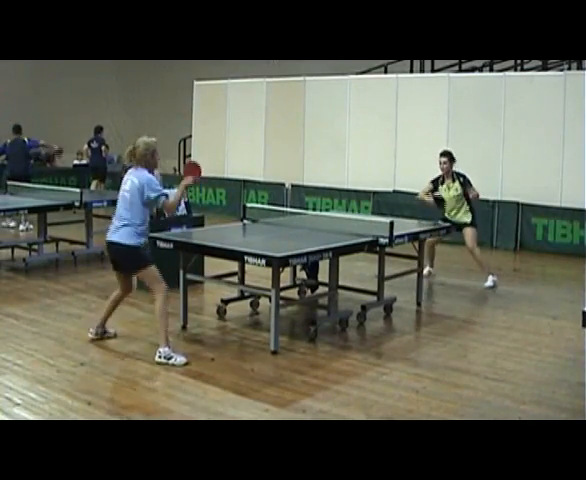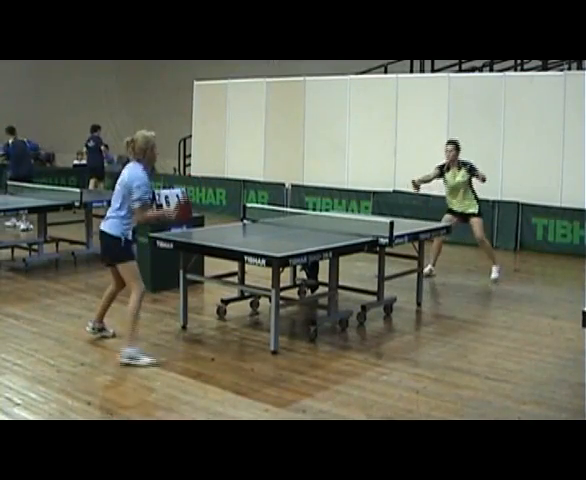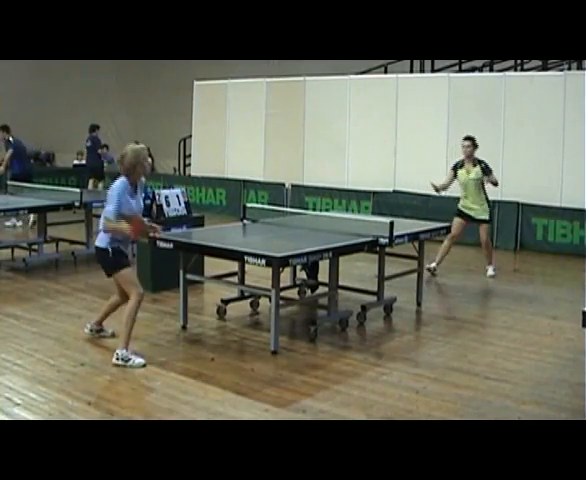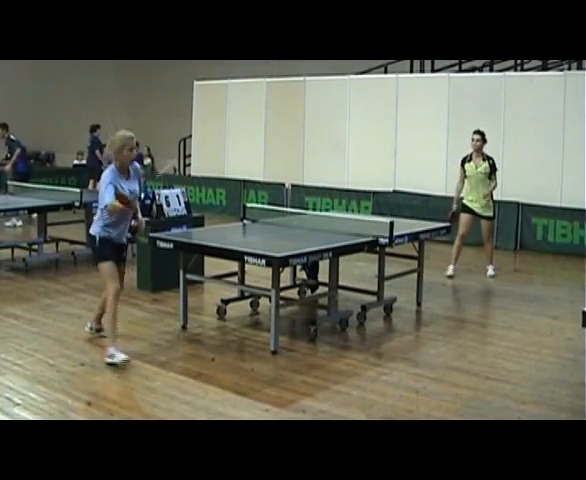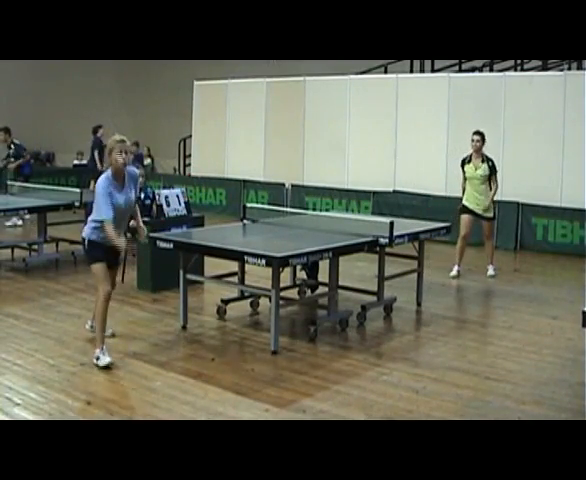
dt=0.2s
person 1, frame 1
left shoulder: (131, 175)
right shoulder: (148, 180)
right elbow: (169, 209)
right wrist: (182, 187)
left hip: (115, 241)
right hip: (129, 244)
left knee: (124, 288)
right knee: (161, 291)
left ankle: (99, 328)
right ankle: (164, 350)
person 1, frame 2
left shoulder: (132, 168)
right shoulder: (139, 176)
right elbow: (141, 216)
left wrist: (157, 213)
right wrist: (166, 214)
left hip: (111, 233)
right hip: (116, 235)
left knee: (119, 283)
right knee: (138, 289)
left ankle: (96, 324)
right ankle: (128, 350)
person 1, frame 3
left shoulder: (140, 184)
right shoulder: (118, 189)
right elbow: (107, 226)
left wrist: (148, 226)
right wrist: (122, 228)
left hip: (120, 247)
right hip: (108, 248)
left knee: (124, 294)
right knee: (136, 294)
left ankle: (95, 326)
right ankle: (123, 352)
person 1, frame 4
left shoulder: (135, 169)
right shoulder: (108, 176)
right elbow: (110, 206)
left wrist: (139, 215)
right wrist: (118, 207)
left hip: (120, 238)
right hip: (102, 236)
left knee: (116, 286)
right knee: (114, 289)
left ankle: (95, 324)
right ankle: (112, 348)
person 1, frame 5
left shoulder: (133, 174)
right shoulder: (104, 184)
right elbow: (106, 223)
left wrist: (139, 225)
right wrist: (119, 242)
left hip: (115, 242)
right hip: (95, 239)
left knee: (110, 287)
right knee: (105, 290)
left ankle: (95, 323)
right ankle: (99, 350)
person 2, frame 1
left shoulder: (462, 178)
right shoulder: (437, 181)
left elbow: (476, 195)
right elbow: (422, 194)
left wrist: (471, 195)
right wrist: (429, 199)
left hip: (466, 217)
right hip: (449, 217)
left knee: (471, 247)
right knee: (430, 241)
left ankle: (491, 276)
right ankle: (429, 267)
person 2, frame 2
left shoulder: (467, 166)
right shoulder: (443, 168)
left elbow: (483, 179)
right elbow: (429, 177)
left wrist: (480, 177)
right wrist: (418, 182)
left hip: (471, 206)
right hip: (453, 207)
left knee: (480, 237)
right knee: (440, 235)
left ankle: (495, 266)
right ankle: (431, 267)
person 2, frame 3
left shoulder: (482, 165)
right shoulder: (457, 166)
left elbow: (495, 183)
right elbow: (447, 183)
left wrist: (491, 180)
right wrist: (439, 187)
left hip: (481, 208)
right hip: (464, 207)
left knee: (485, 241)
right knee: (451, 236)
left ankle: (490, 266)
right ankle: (435, 264)
person 2, frame 4
left shoulder: (490, 161)
right shoulder: (465, 160)
left elbow: (494, 182)
right elbow: (460, 182)
left wrist: (489, 191)
right wrist: (455, 201)
left hip: (485, 204)
right hip: (468, 202)
left knee: (487, 237)
right knee: (461, 234)
left ankle: (490, 266)
right ankle: (452, 266)
person 2, frame 5
left shoulder: (489, 162)
right shoulder: (465, 161)
left elbow: (495, 184)
left wrist: (490, 201)
right wrist: (463, 198)
left hip: (485, 204)
right hip: (468, 203)
left knee: (488, 236)
right knee: (463, 235)
left ankle: (490, 265)
right ankle: (457, 266)
